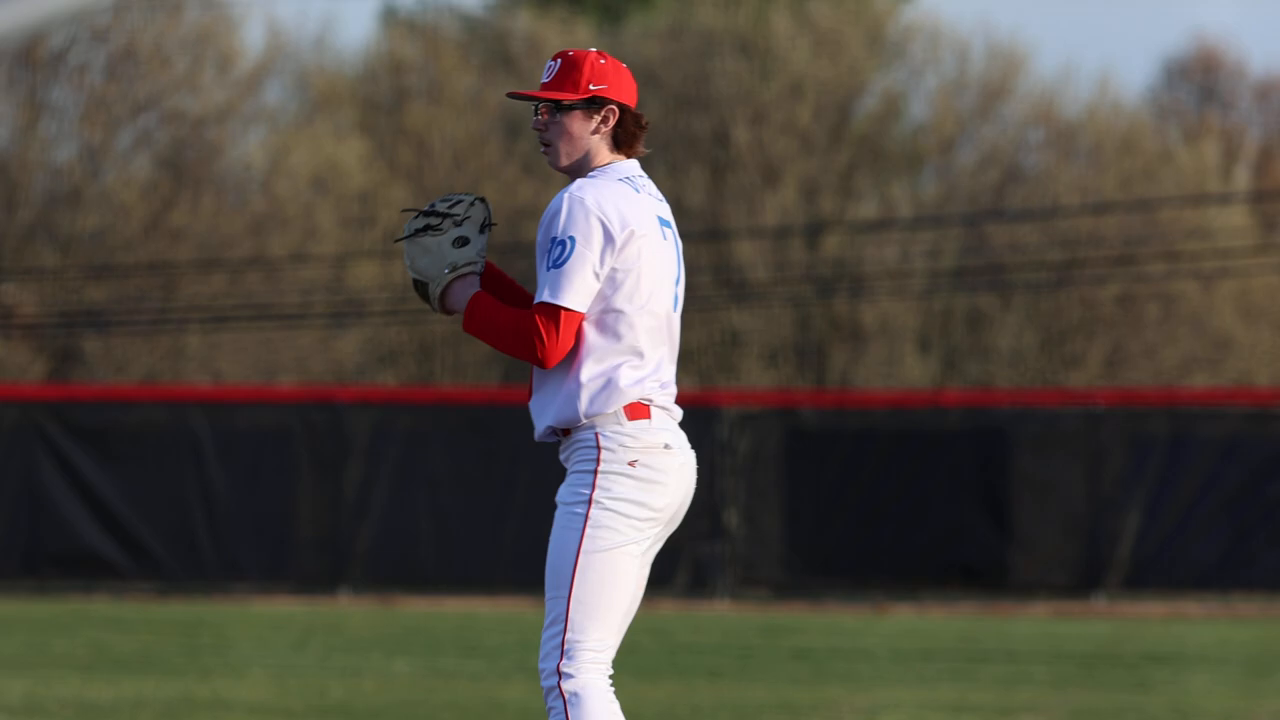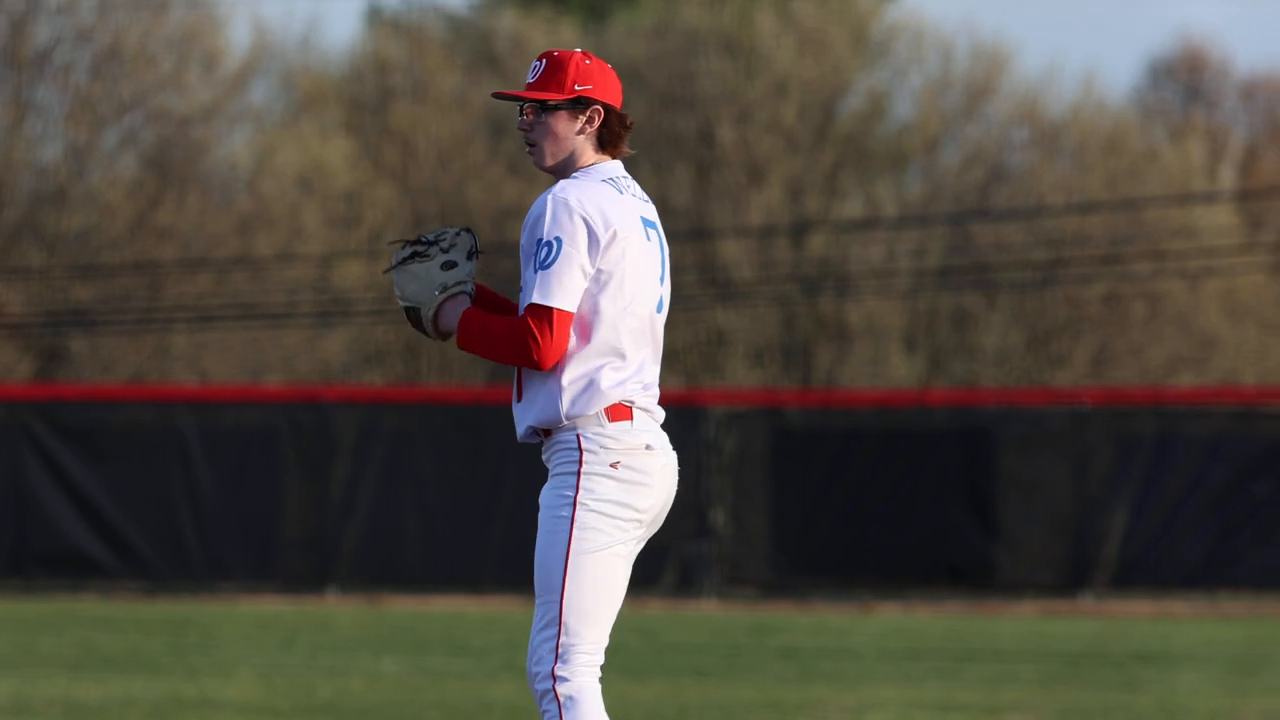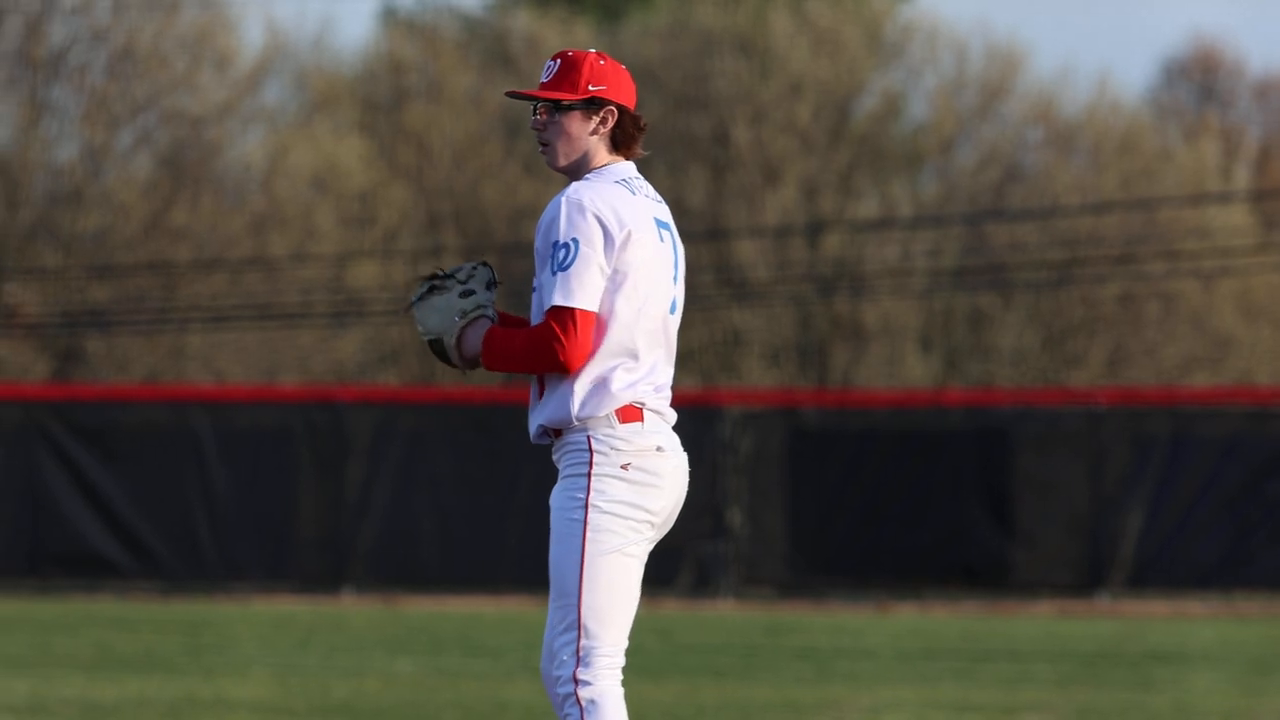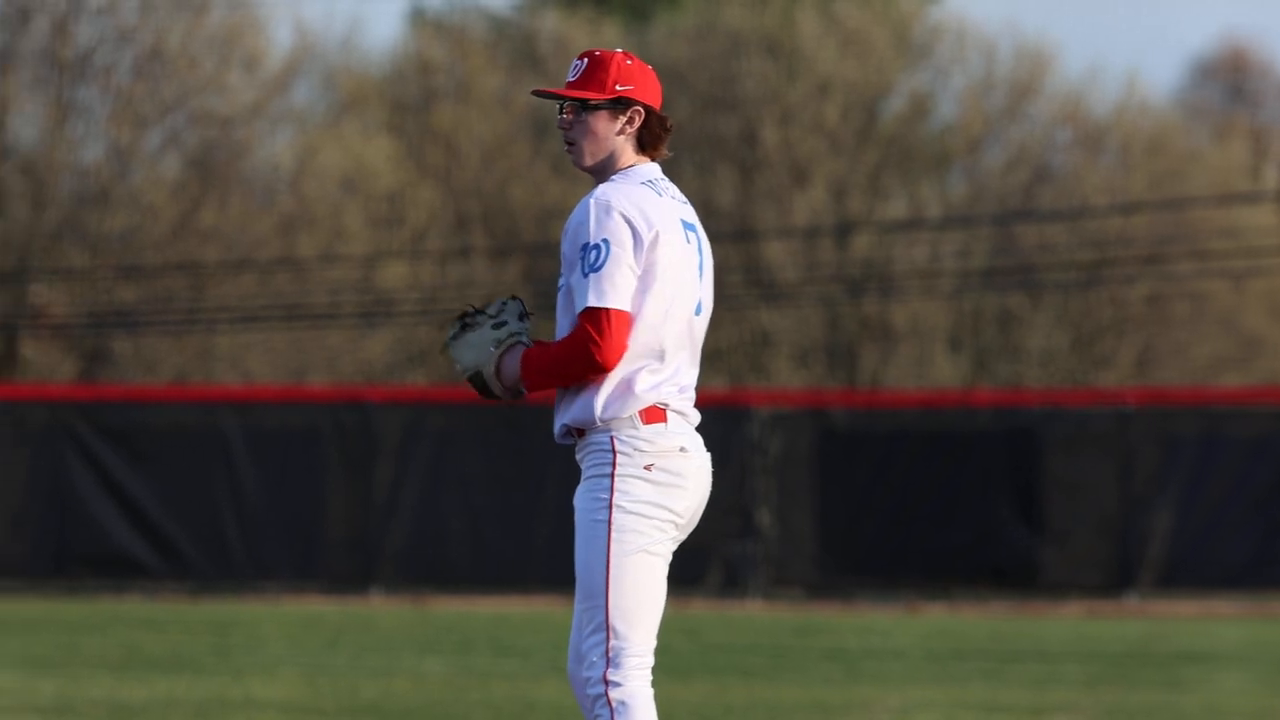
dt=0.1s
person 1, frame 1
left shoulder: (583, 202)
right shoulder: (648, 202)
left elbow: (547, 341)
left wrist: (468, 309)
right wrist: (485, 278)
left hip: (616, 455)
right hip: (657, 449)
right knee: (573, 663)
person 1, frame 2
left shoulder: (568, 204)
right shoulder: (635, 204)
left elbow: (540, 345)
left wrist: (460, 322)
right wrist: (477, 297)
left hip: (598, 455)
right hip: (640, 452)
right knee: (563, 662)
person 1, frame 3
left shoulder: (581, 204)
right shoulder: (649, 206)
left elbow: (565, 345)
left wrist: (483, 344)
right wrist: (505, 328)
left hip: (607, 455)
right hip: (651, 448)
right knee: (569, 664)
person 1, frame 4
left shoulder: (609, 206)
right shoulder: (676, 207)
left elbow: (600, 347)
left wrist: (522, 367)
right wrist: (540, 351)
left hip: (630, 456)
right hip: (676, 449)
right knee: (594, 665)
